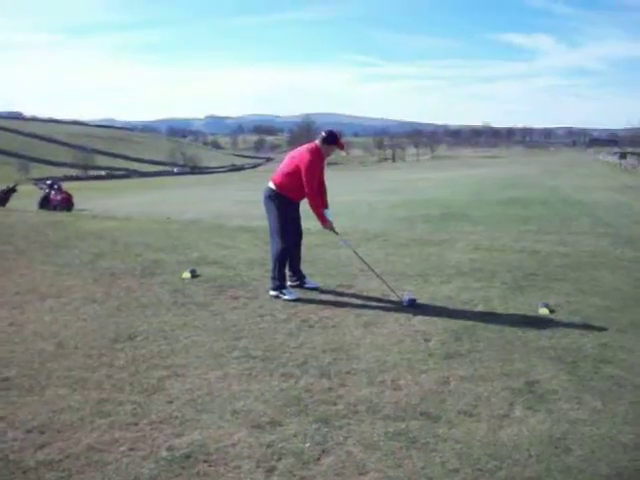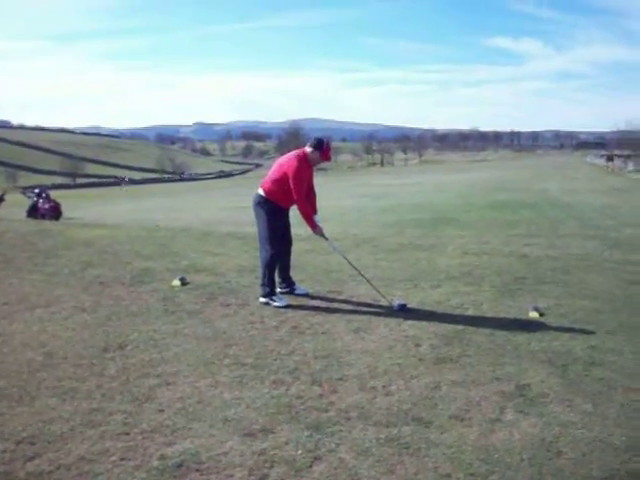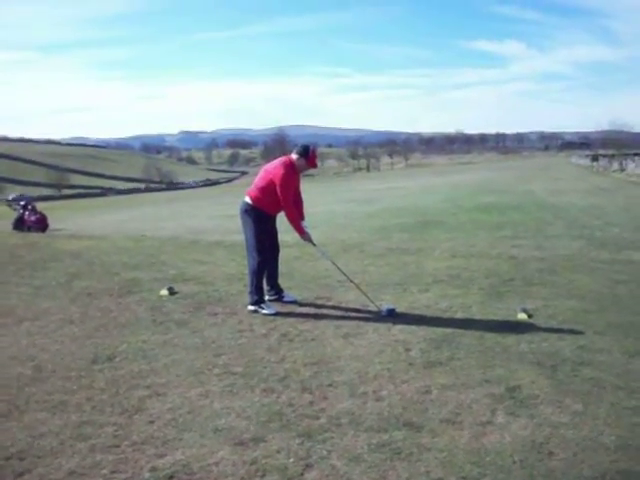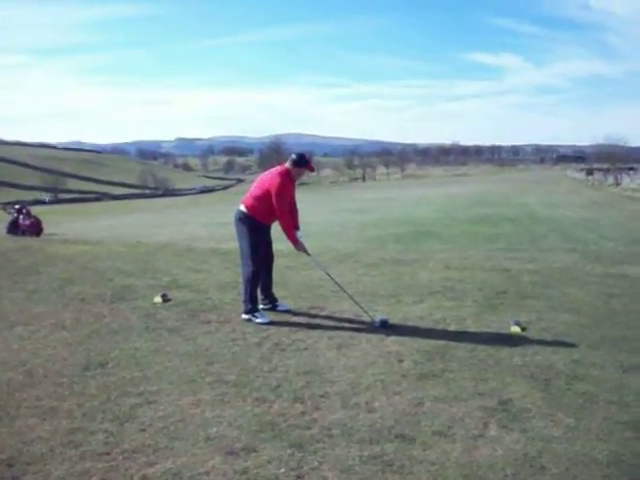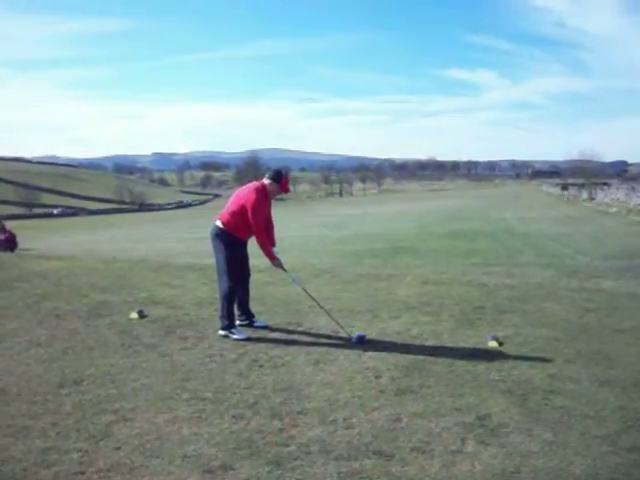
dt=0.7s
person 1, frame 1
left shoulder: (316, 155)
right shoulder: (309, 158)
left elbow: (320, 185)
right elbow: (311, 193)
left wrist: (326, 212)
right wrist: (323, 220)
left hip: (289, 198)
right hip: (277, 197)
left knee: (295, 238)
right knee: (283, 241)
left ankle: (296, 277)
right ankle: (277, 286)
person 1, frame 2
left shoulder: (306, 163)
right shoulder: (296, 164)
left elbow: (310, 192)
right elbow: (300, 199)
left wrist: (315, 218)
right wrist: (313, 226)
left hip: (279, 205)
right hip: (266, 204)
left knee: (285, 245)
right knee: (271, 248)
left ankle: (285, 284)
right ankle: (267, 293)
person 1, frame 3
left shoulder: (292, 169)
right shoulder: (283, 172)
left elbow: (296, 198)
right elbow: (288, 206)
left wrist: (303, 223)
right wrist: (301, 232)
left hip: (266, 212)
right hip: (253, 211)
left knee: (272, 252)
right knee: (259, 256)
left ankle: (273, 291)
right ankle: (255, 301)
person 1, frame 4
left shoulder: (287, 179)
right shoulder: (279, 181)
left elbow: (291, 207)
right elbow: (282, 216)
left wrist: (297, 233)
right wrist: (295, 242)
left hip: (260, 222)
right hip: (248, 220)
left knee: (267, 261)
right knee: (253, 265)
left ankle: (267, 300)
right ankle: (249, 310)
person 1, frame 5
left shoulder: (264, 194)
right shoulder: (255, 196)
left elbow: (267, 224)
right elbow: (259, 231)
left wrist: (273, 249)
right wrist: (272, 257)
left hip: (237, 237)
right hip: (224, 236)
left knee: (243, 277)
right knee: (230, 281)
left ankle: (244, 317)
right ankle: (226, 326)
